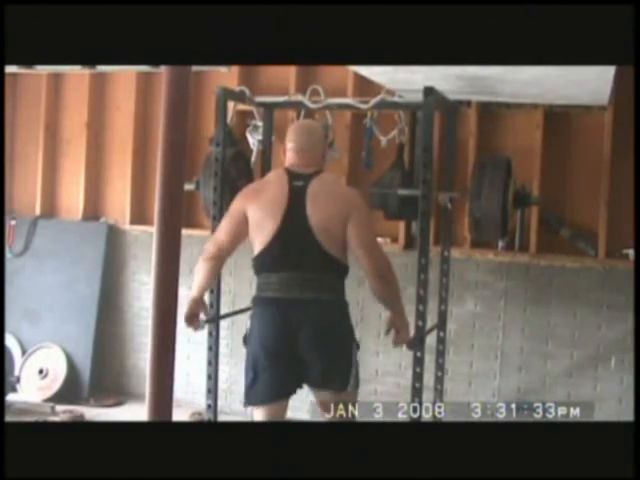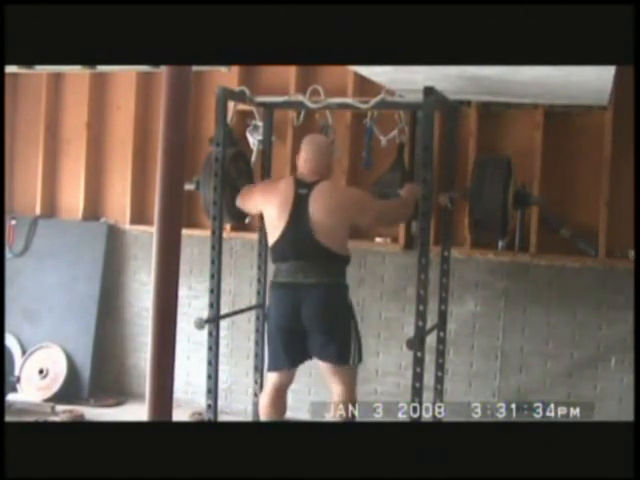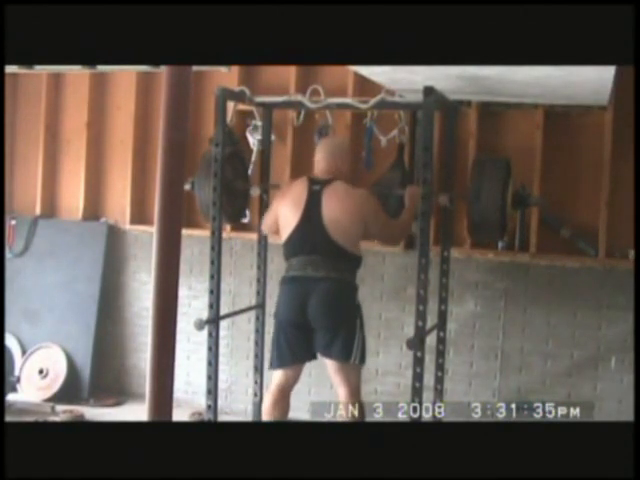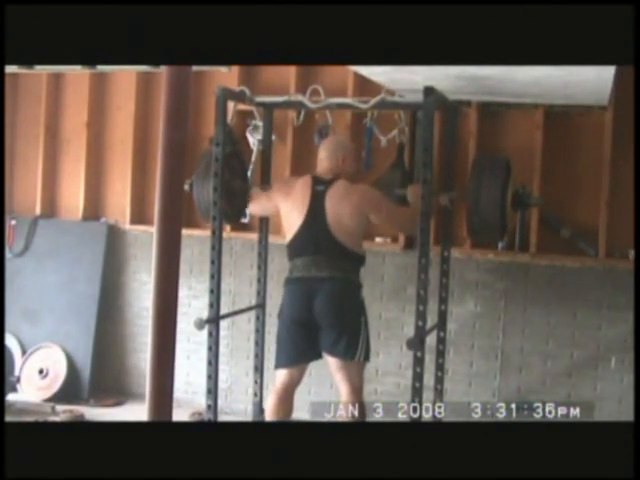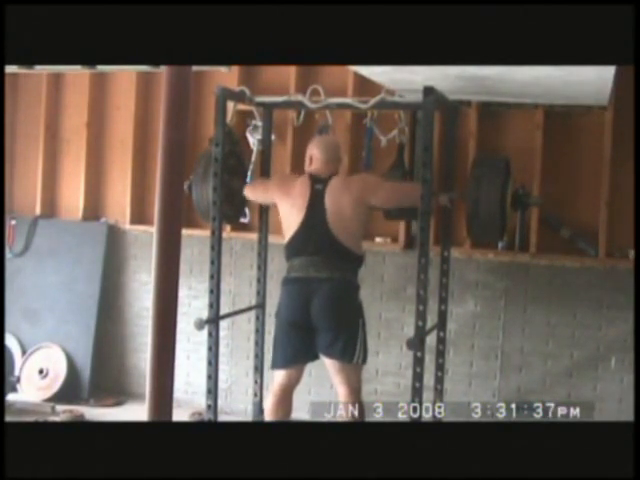
dt=1s
person 1, frame 1
left shoulder: (255, 194)
right shoulder: (345, 198)
left elbow: (213, 254)
right elbow: (375, 267)
left wrist: (195, 296)
right wrist: (398, 313)
left hip: (270, 317)
right hip: (326, 317)
left knee: (267, 417)
person 1, frame 2
left shoulder: (273, 192)
right shoulder: (345, 198)
left elbow: (243, 198)
right elbow: (393, 214)
right wrist: (410, 196)
left hip: (283, 297)
right hip: (326, 299)
left knee: (275, 383)
right knee: (342, 390)
person 1, frame 3
left shoulder: (287, 193)
right shoulder: (358, 199)
left elbow: (267, 227)
right elbow: (394, 235)
right wrist: (411, 206)
left hip: (292, 293)
right hip: (335, 295)
left knee: (281, 381)
right knee: (348, 389)
person 1, frame 4
left shoulder: (288, 190)
right shoulder: (360, 196)
left elbow: (254, 205)
right elbow: (409, 222)
right wrist: (416, 199)
left hip: (297, 292)
right hip: (339, 295)
left knee: (284, 381)
right knee: (350, 387)
person 1, frame 5
left shoulder: (288, 187)
right shoulder: (359, 188)
left elbow: (250, 189)
right elbow: (414, 193)
left hip: (294, 293)
right hip: (338, 294)
left knee: (282, 382)
right knee: (348, 387)
